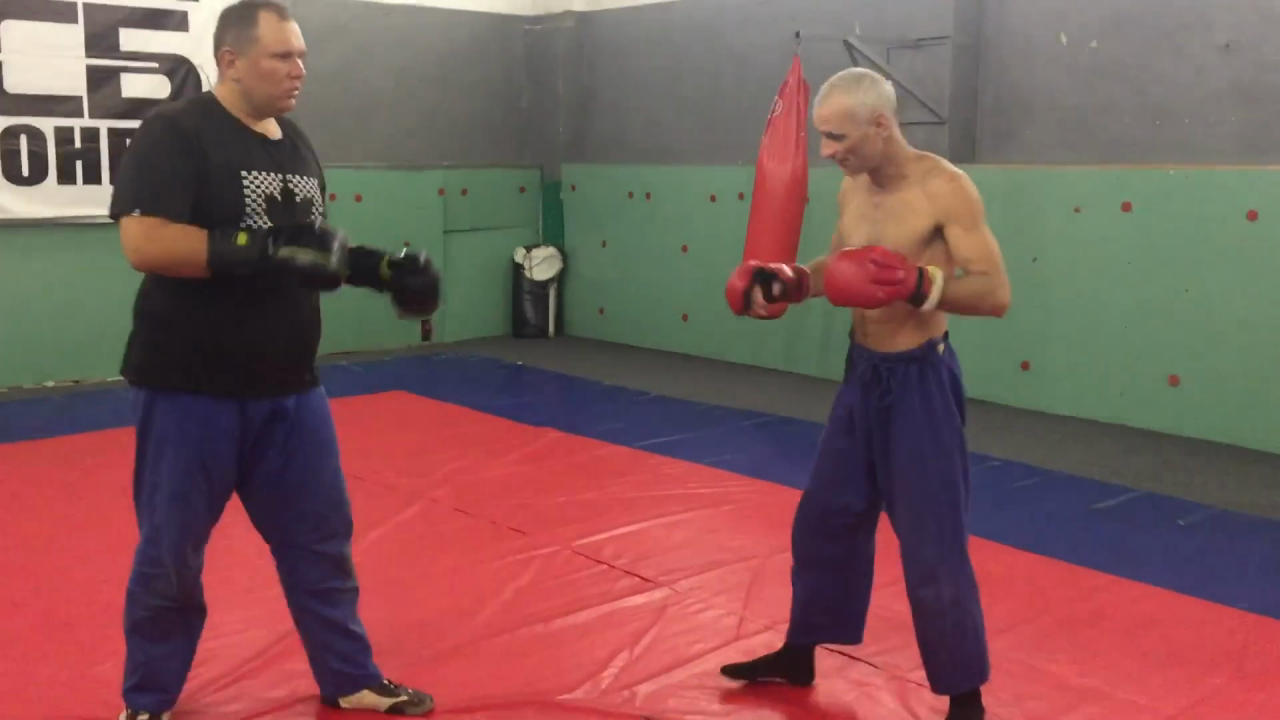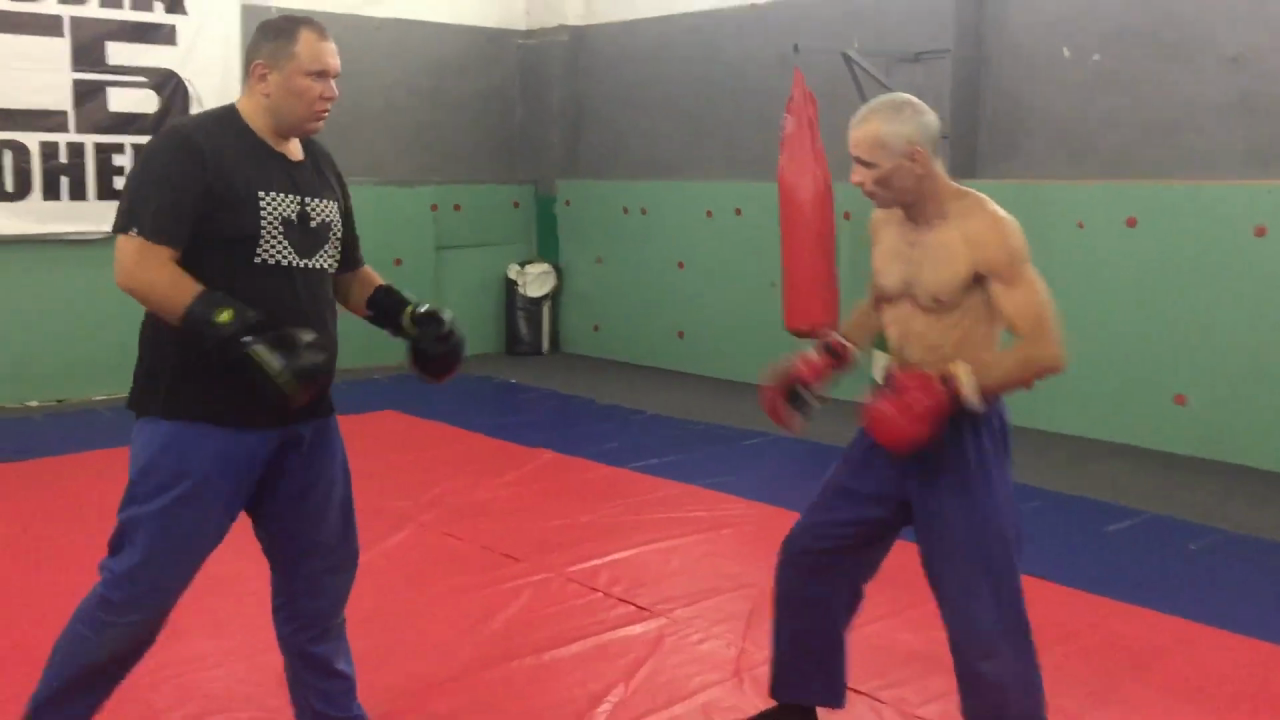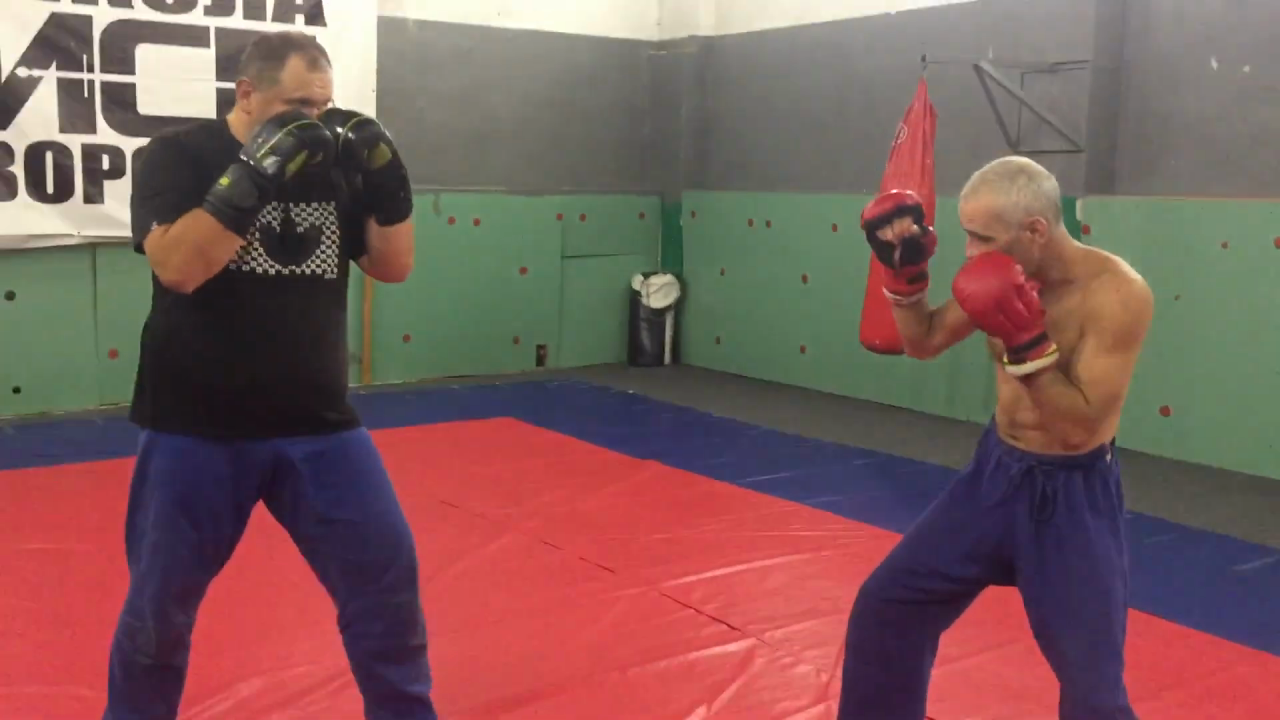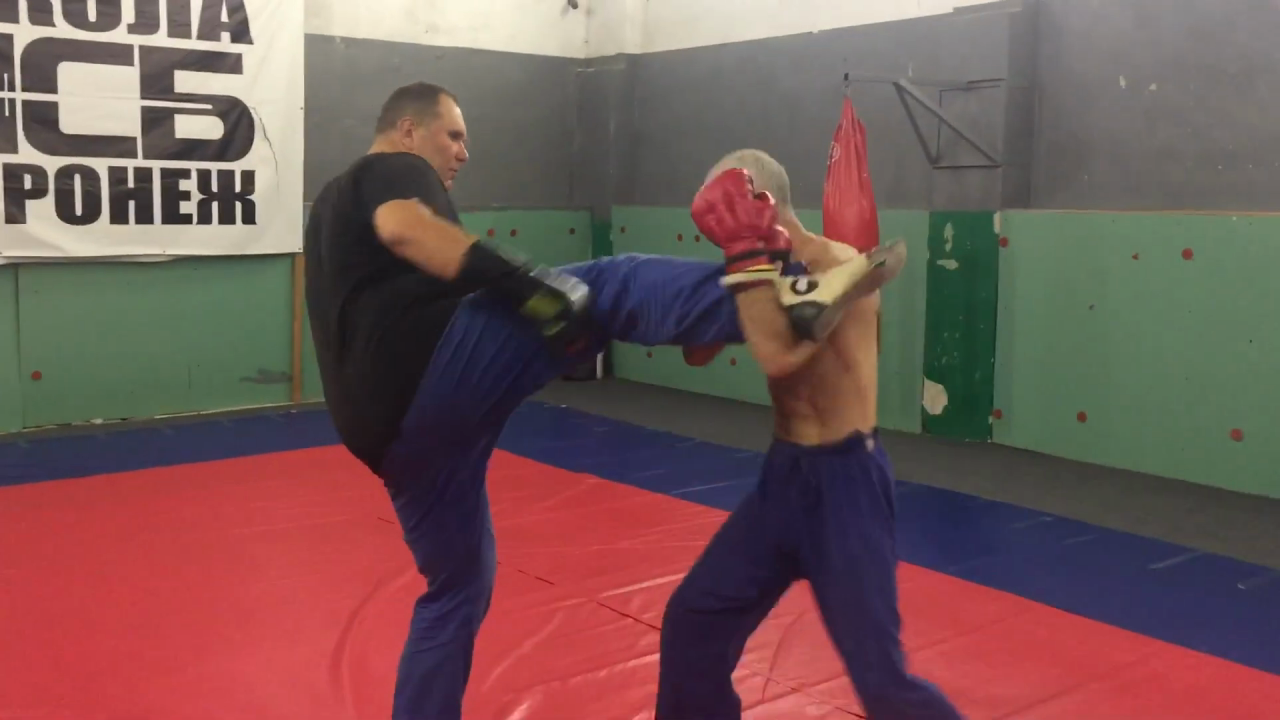
dt=1s
person 1, frame 1
left shoulder: (295, 143)
right shoulder: (175, 132)
right elbow: (144, 243)
left wrist: (378, 268)
right wrist: (264, 251)
left hip: (289, 386)
right hip: (191, 388)
left knee: (321, 537)
right knee: (171, 551)
person 1, frame 2
left shoulder: (319, 163)
right shoulder: (191, 148)
left elbow: (341, 272)
right elbow: (138, 265)
left wrist: (408, 317)
right wrist: (246, 337)
left hip: (301, 415)
right hip: (198, 416)
left knee: (321, 573)
right knee: (142, 584)
person 1, frame 3
left shoulder: (332, 164)
right shoulder: (176, 157)
left elbow: (393, 266)
right elbow: (177, 267)
left wrist: (386, 177)
right wrist: (255, 175)
left hip: (318, 424)
right hip: (197, 428)
left knee: (385, 576)
right knee: (162, 599)
person 1, frame 4
left shoulder: (341, 201)
right shoulder: (389, 172)
right elbow: (407, 227)
right wrist: (527, 286)
left hip: (385, 420)
right hip: (436, 366)
left knee: (457, 588)
right knee: (610, 288)
right ankle: (785, 301)
person 2, frame 1
left shoulder: (945, 188)
right shoulder: (852, 188)
left elbow: (995, 295)
left wrist: (915, 283)
right wrist: (790, 281)
left hip: (920, 380)
right hip: (862, 373)
left knee: (933, 547)
right knee: (824, 518)
right ankle: (798, 654)
person 2, frame 2
left shoulder: (987, 229)
right shoulder: (884, 220)
left elbow: (1046, 352)
left wrist: (949, 390)
right wrist: (825, 358)
left hip: (962, 434)
right hip: (894, 423)
left knee: (984, 620)
right knee: (810, 554)
person 2, frame 3
left shoulder: (1119, 294)
right shoulder: (1004, 273)
left elbow: (1077, 428)
right elbow: (922, 341)
left wrist: (1027, 341)
right wrist: (905, 273)
left hip: (1072, 495)
right hip: (995, 472)
right knee: (887, 604)
person 2, frame 4
left shoulder: (836, 268)
right shoulder: (769, 270)
left elbow: (779, 359)
left wrist: (747, 257)
left hip: (845, 479)
right hip: (785, 470)
left knee: (875, 667)
right knee: (696, 616)
